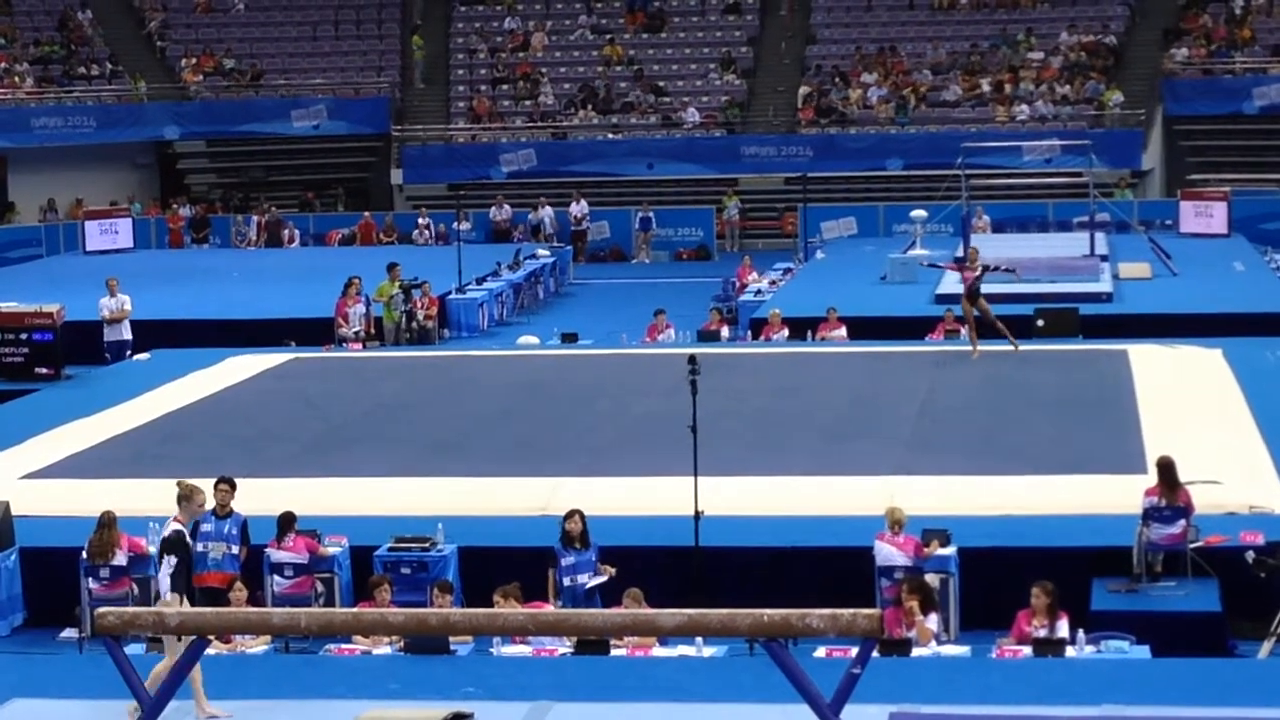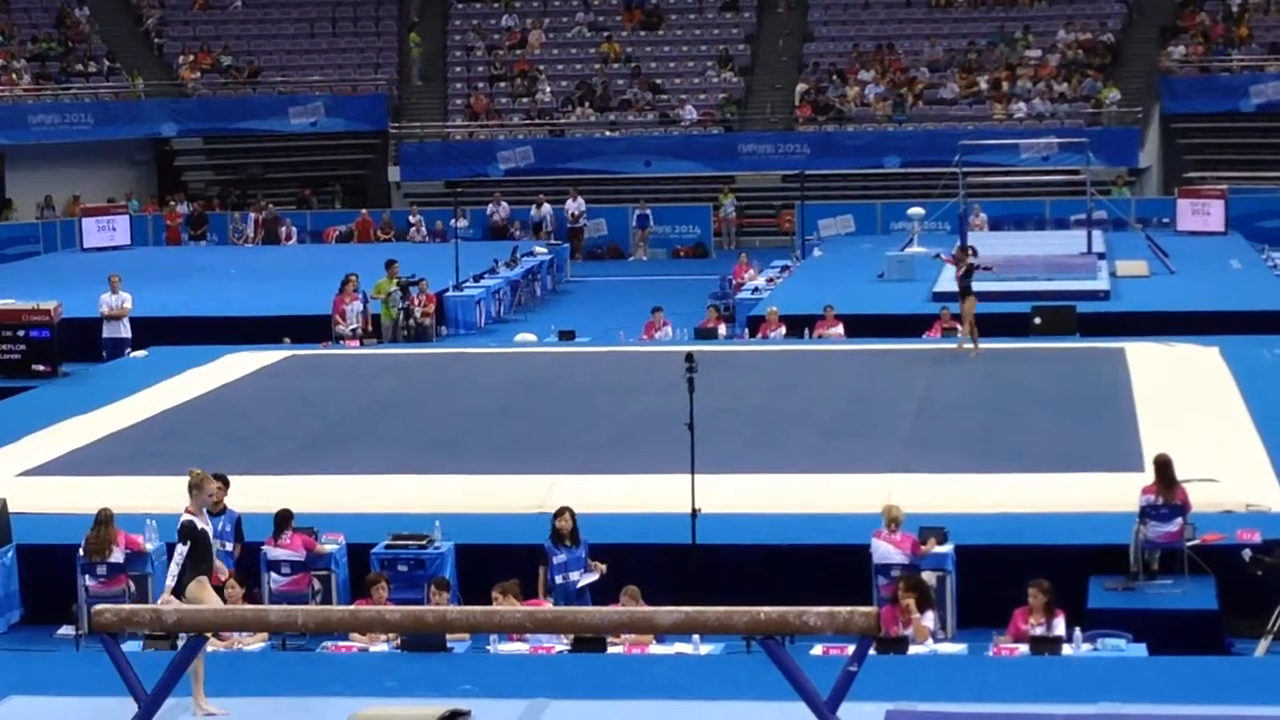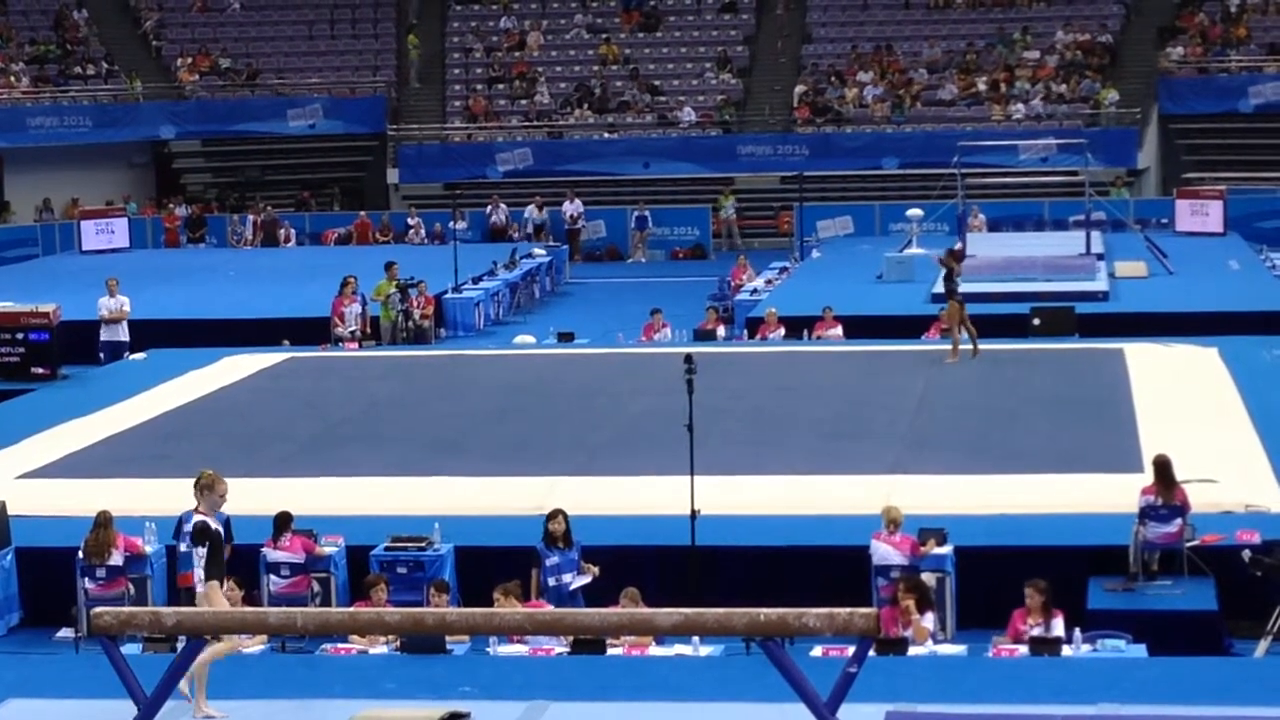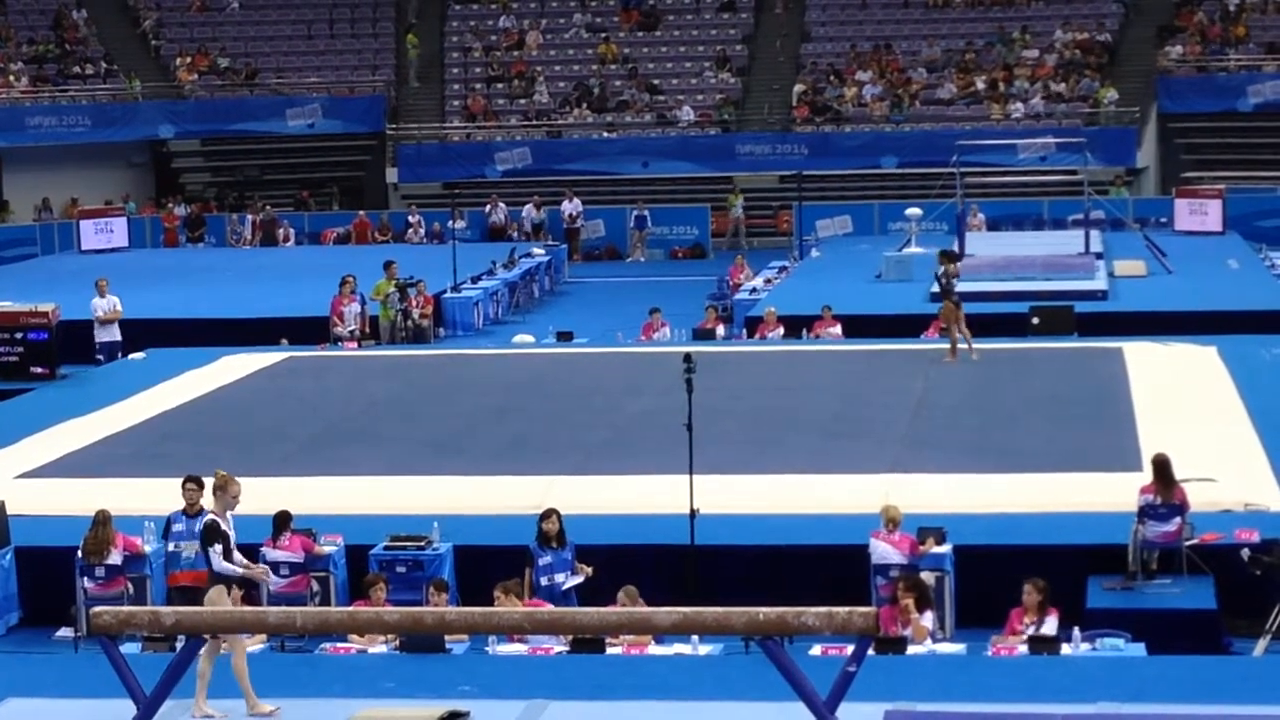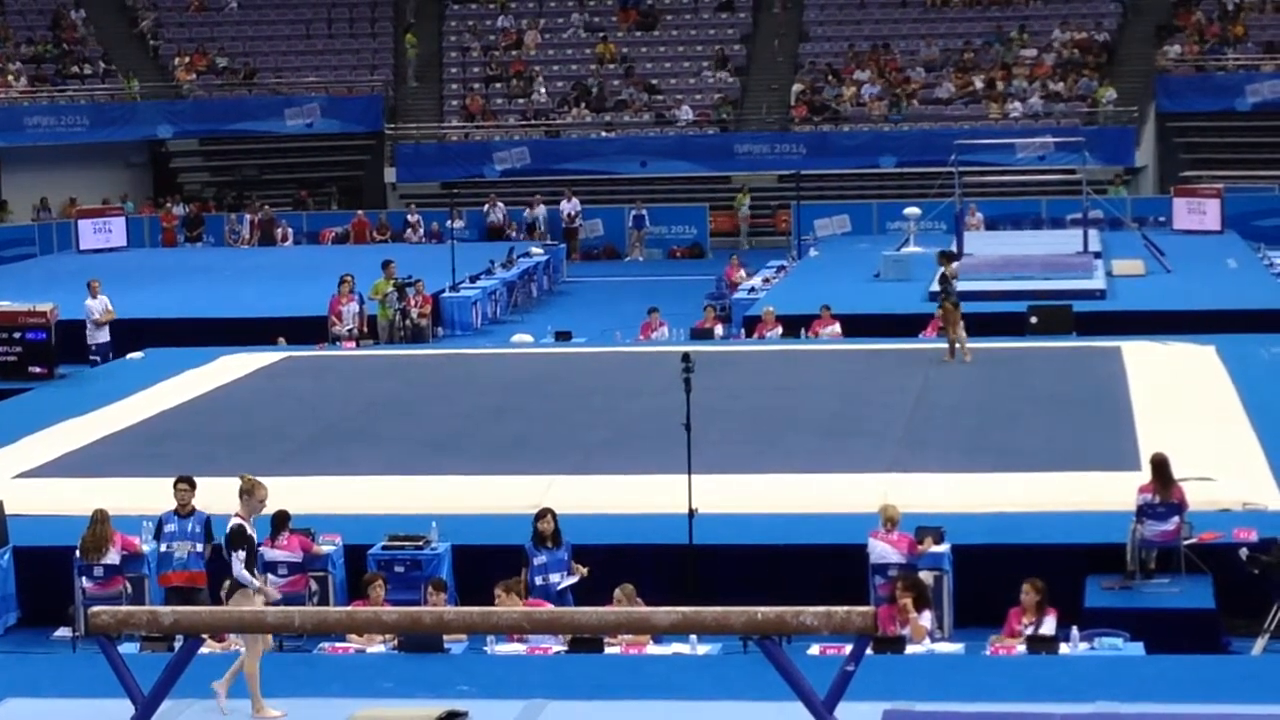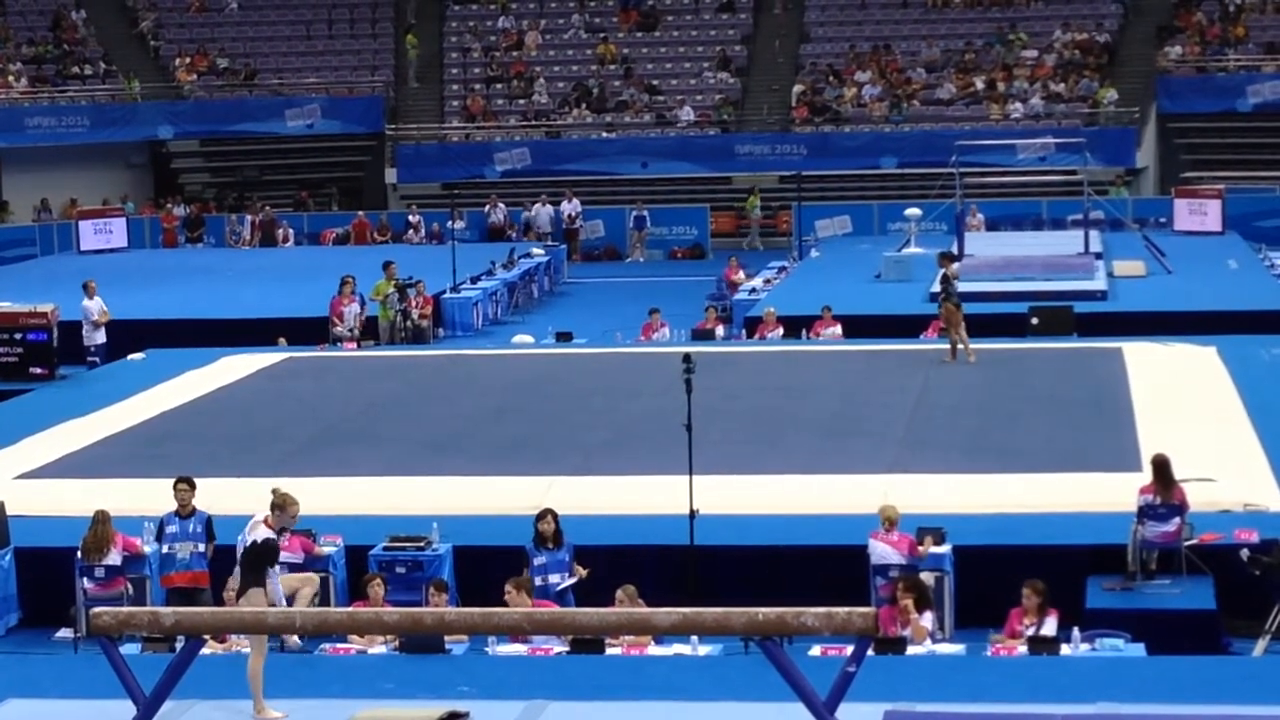
dt=0.4s
person 1, frame 1
left shoulder: (175, 525)
right shoulder: (178, 535)
left elbow: (167, 569)
right elbow: (165, 573)
right wrist: (168, 606)
left hip: (177, 595)
right hip: (170, 597)
right knee: (173, 658)
person 1, frame 2
left shoulder: (203, 514)
right shoulder: (188, 523)
right elbow: (177, 559)
left wrist: (215, 563)
right wrist: (166, 593)
left hip: (202, 580)
right hip: (194, 583)
left ankle: (199, 703)
right ankle: (174, 605)
person 1, frame 3
left shoulder: (211, 517)
right shoulder: (201, 525)
right elbow: (198, 566)
right wrist: (201, 601)
left hip: (214, 586)
right hip: (208, 588)
left knee: (208, 644)
right knee: (231, 643)
right ankle: (187, 676)
person 1, frame 4
left shoulder: (227, 518)
right shoulder: (211, 524)
right elbow: (217, 564)
left wrist: (251, 566)
right wrist: (248, 574)
left hip: (223, 589)
right hip: (216, 591)
left knee: (212, 647)
right knee: (238, 646)
person 1, frame 5
left shoulder: (247, 522)
right shoulder: (238, 529)
right elbow: (238, 571)
left wrist: (261, 587)
right wrist: (262, 588)
left hip: (247, 591)
right hip: (240, 594)
left knee: (265, 643)
right knee: (255, 649)
left ankle: (223, 685)
person 1, frame 6
left shoulder: (258, 520)
right shoulder: (269, 543)
left elbow: (241, 542)
right elbow: (274, 581)
left wrist: (239, 570)
left hip: (258, 584)
right hip: (253, 591)
left knee: (312, 579)
right knee: (259, 651)
